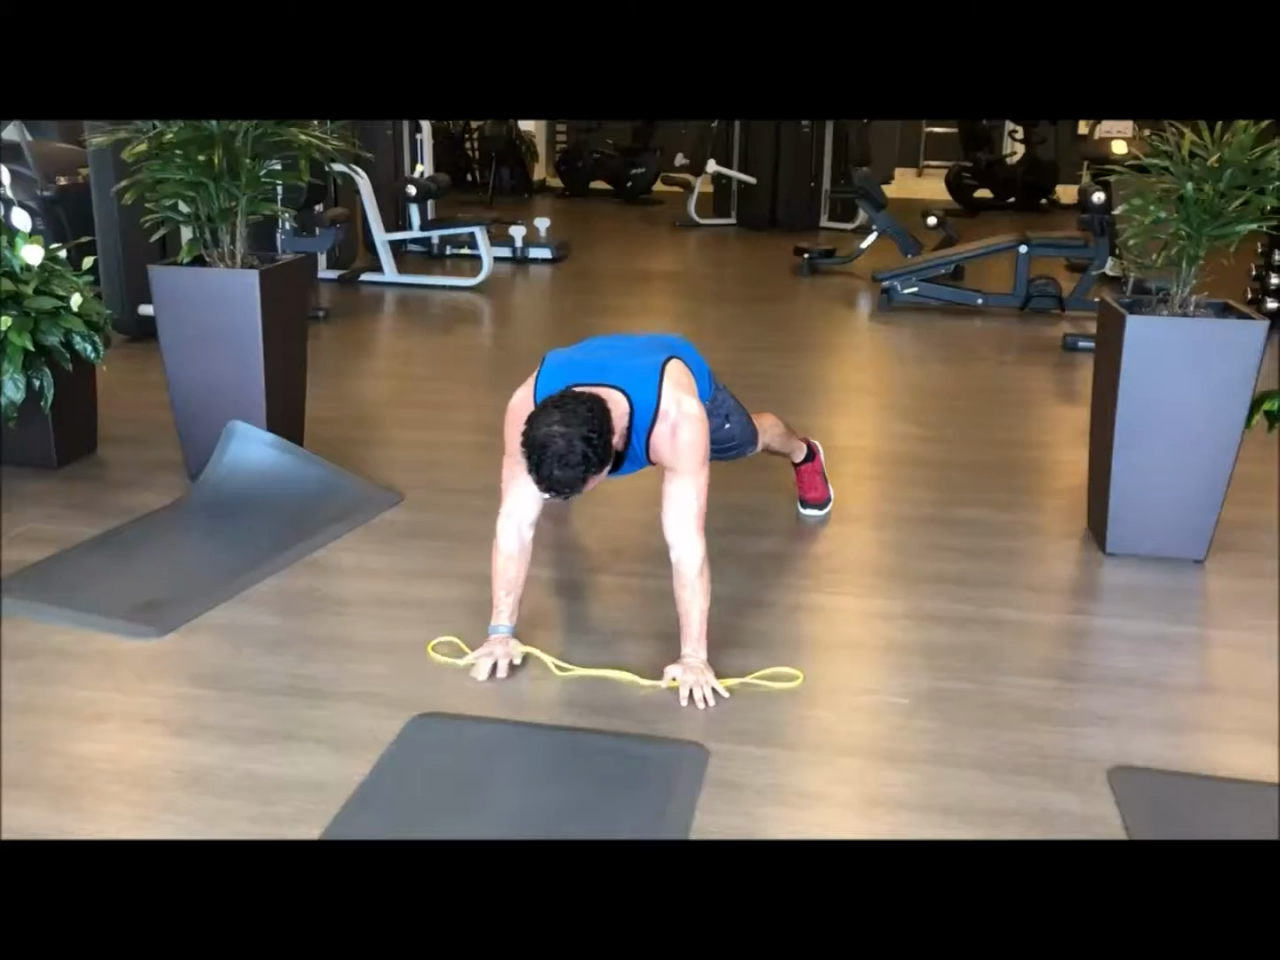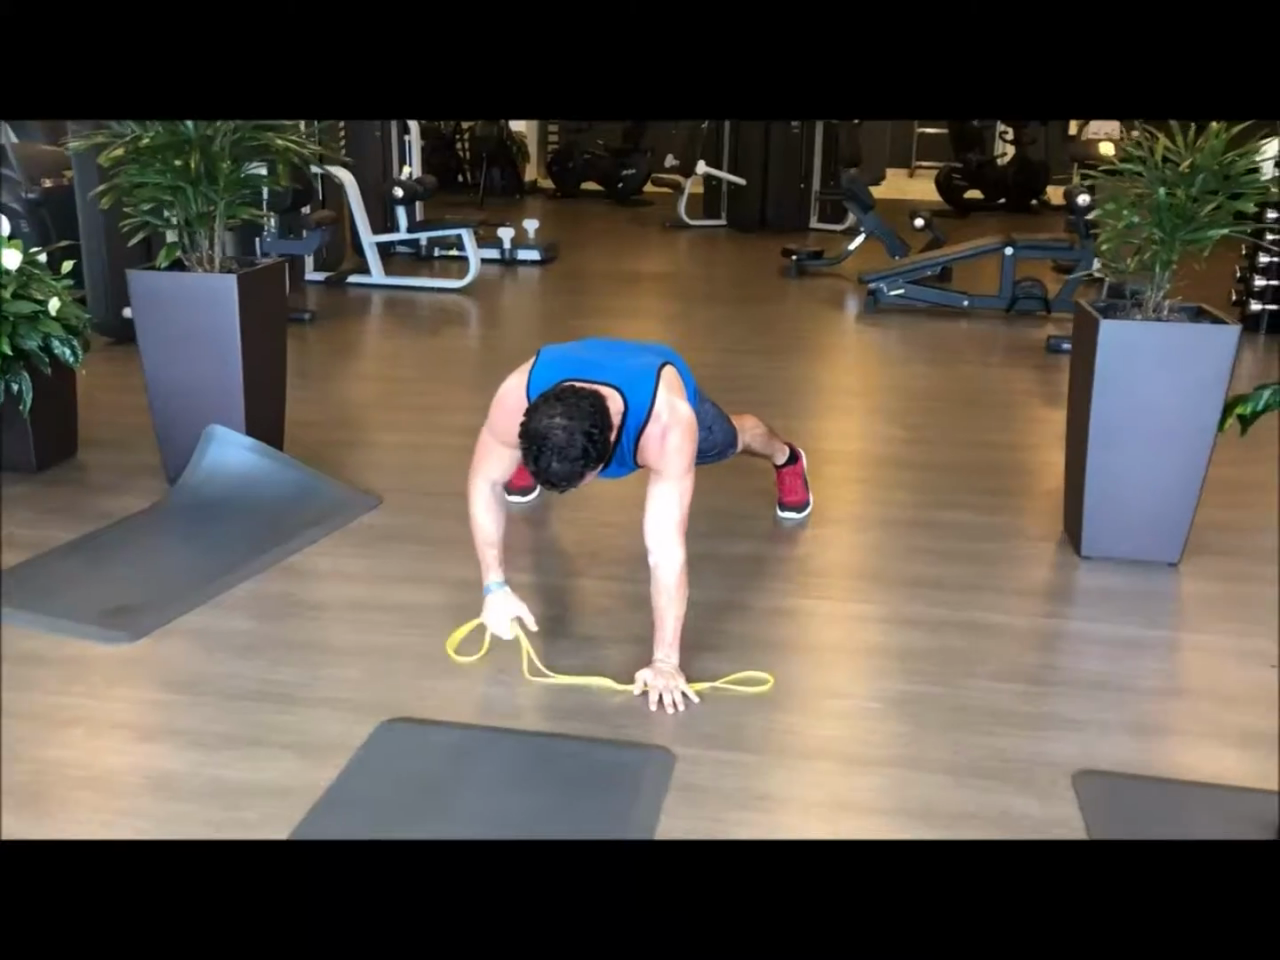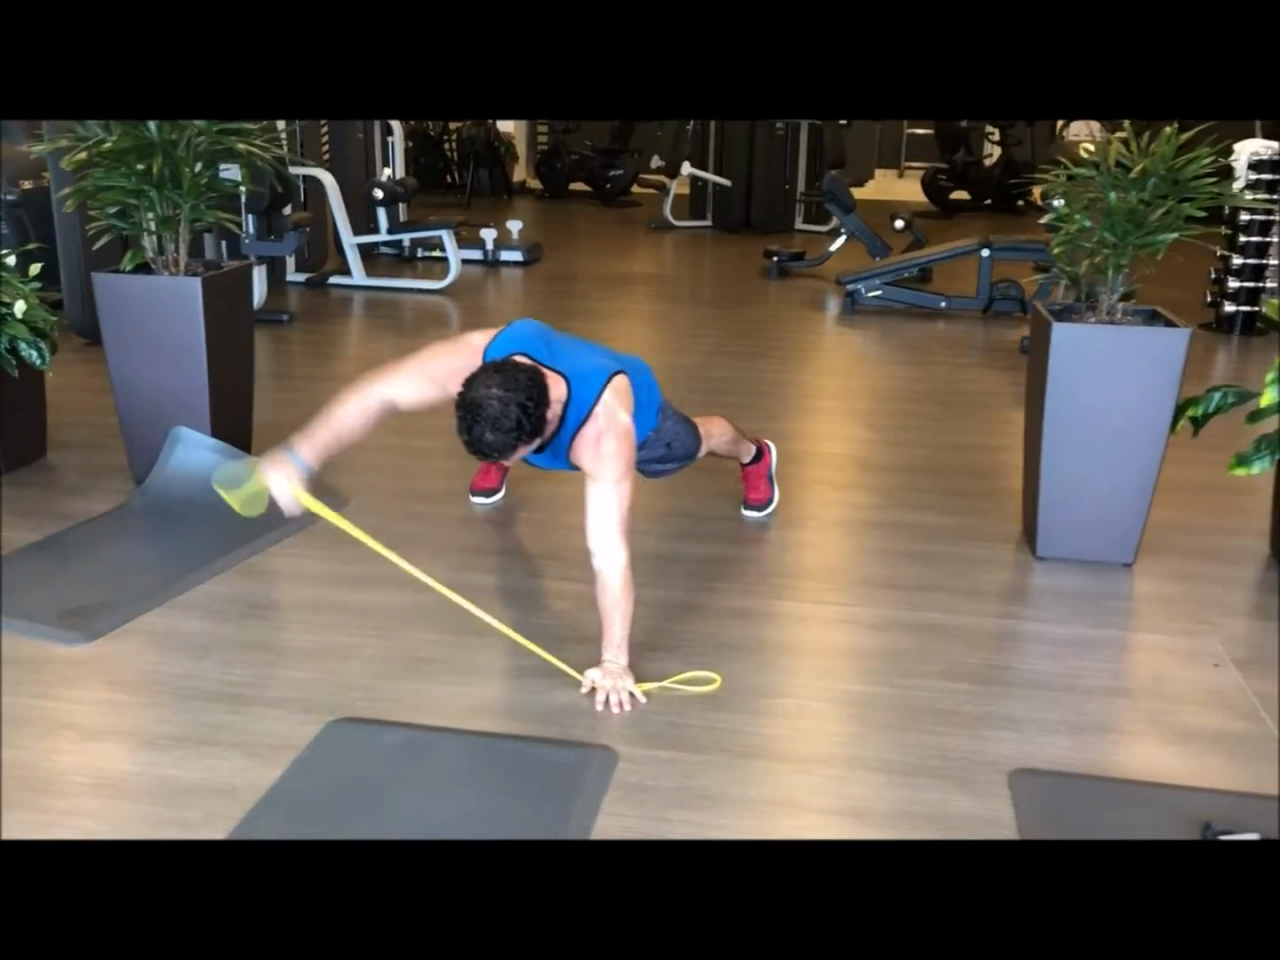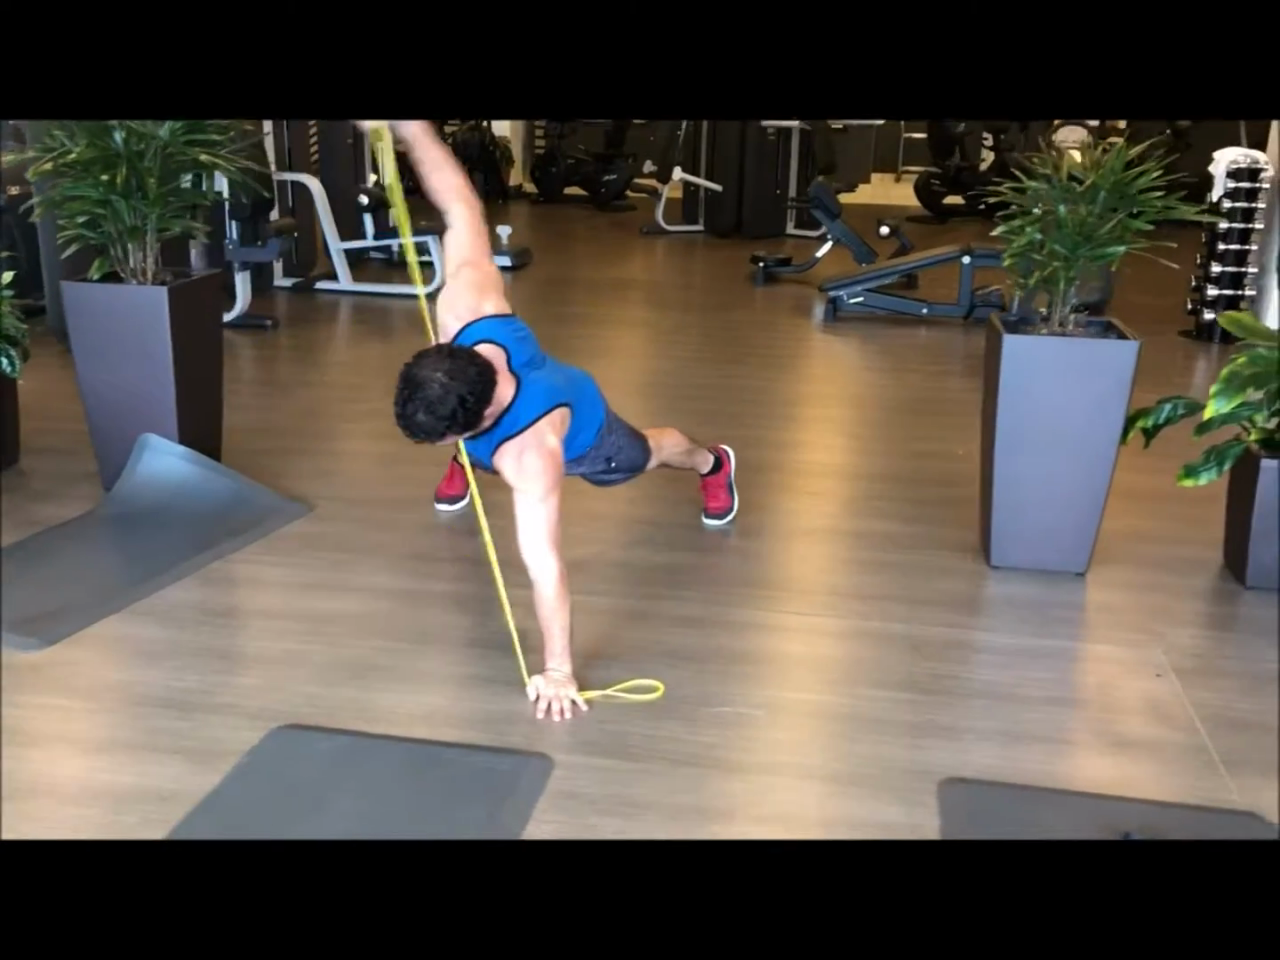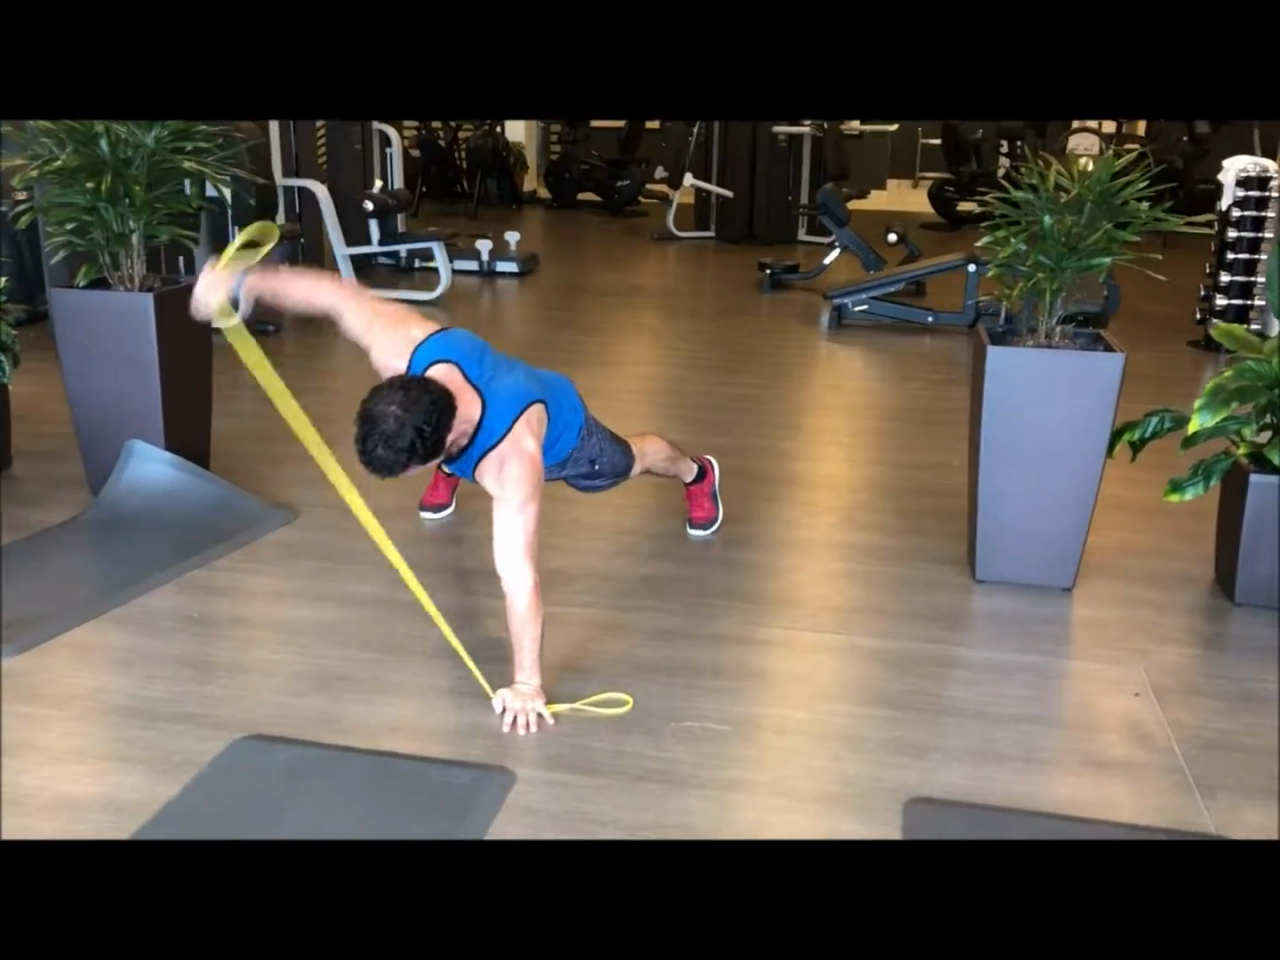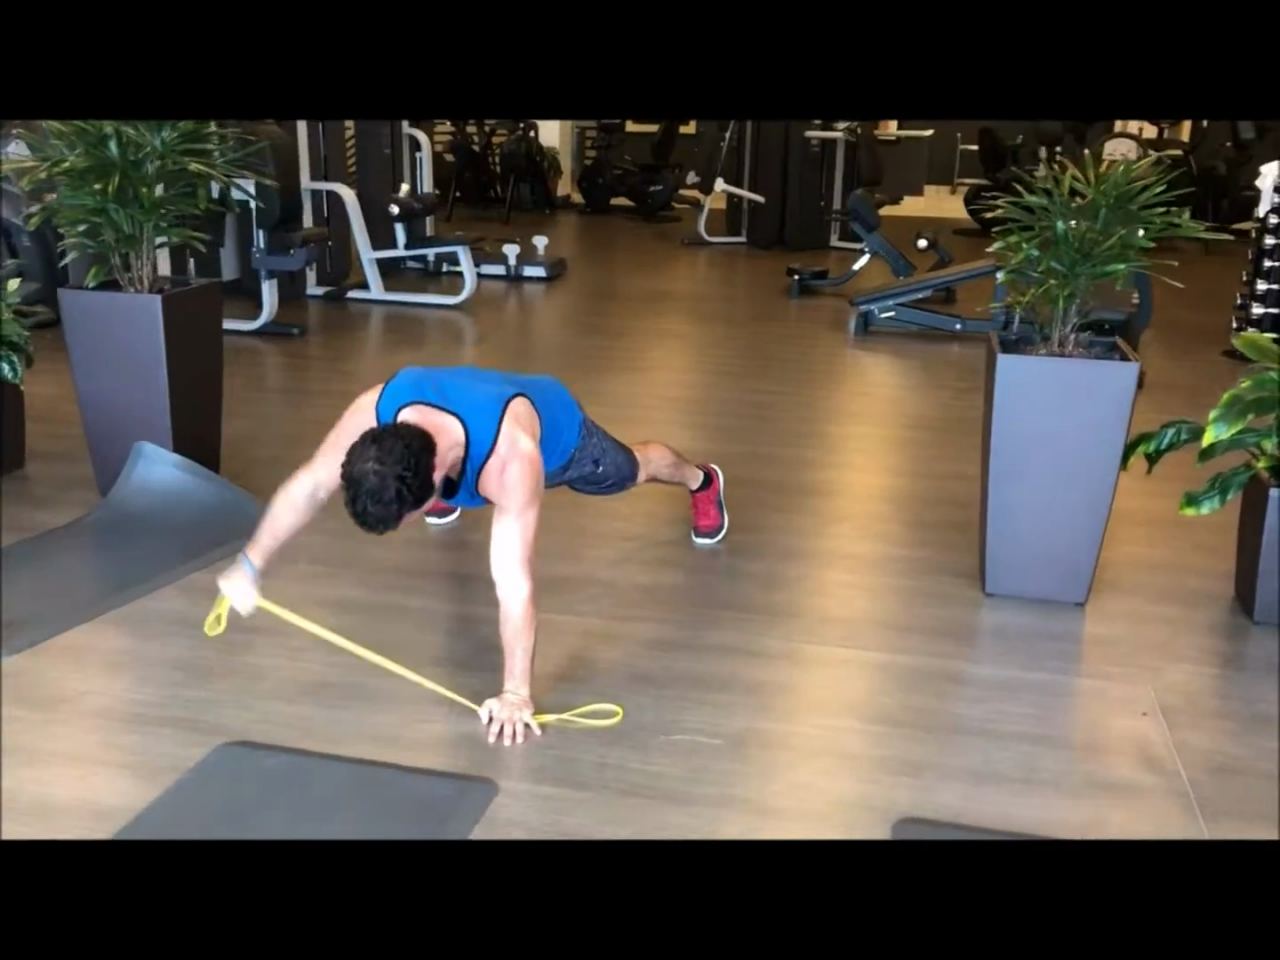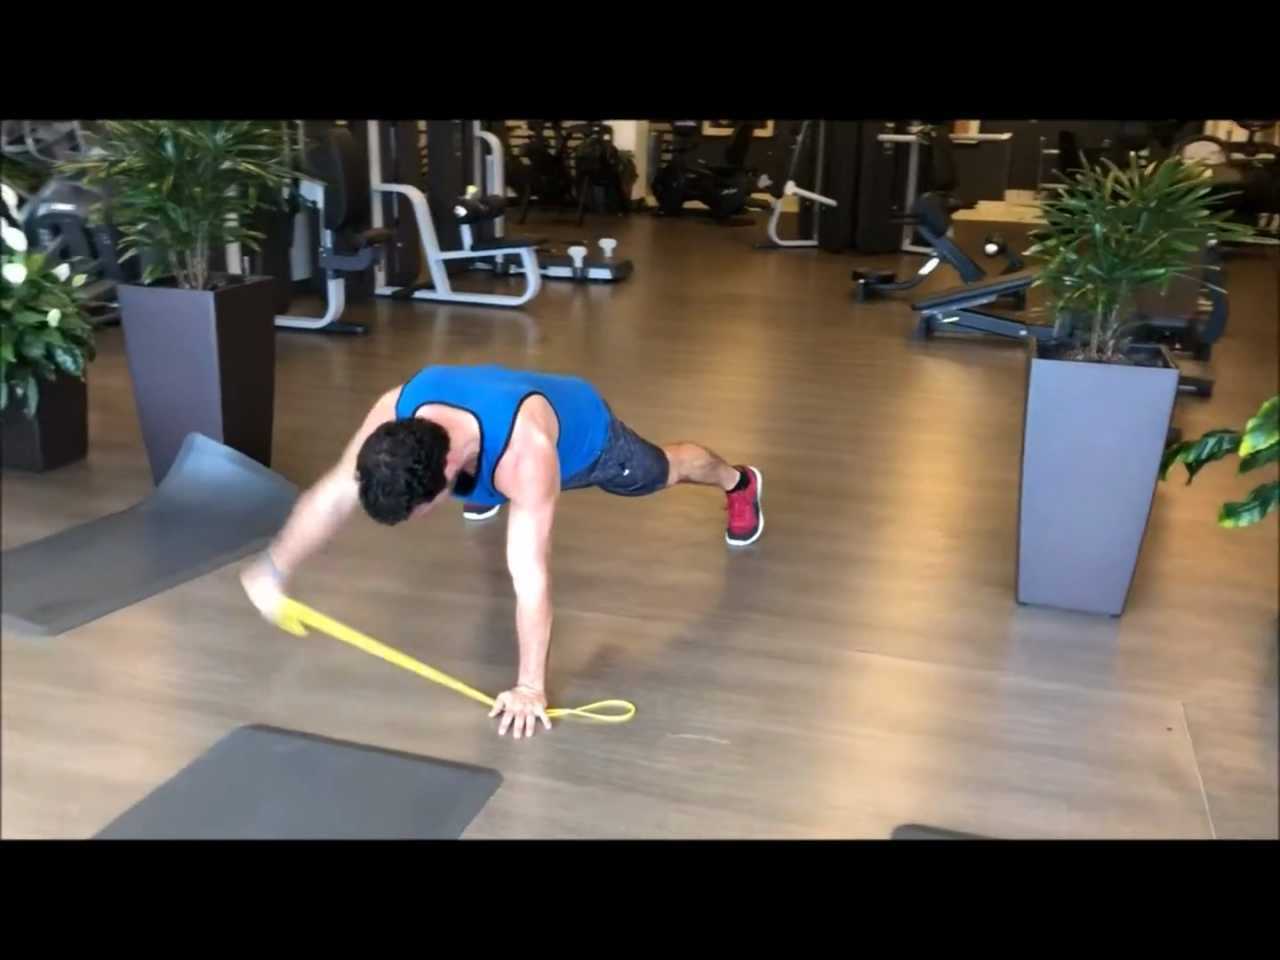
dt=0.4s
person 1, frame 1
left shoulder: (676, 420)
right shoulder: (529, 407)
left elbow: (685, 543)
right elbow: (515, 522)
left wrist: (694, 658)
right wrist: (501, 631)
left hip: (687, 372)
left knee: (750, 439)
left ankle: (803, 453)
person 1, frame 2
left shoulder: (668, 424)
right shoulder: (517, 398)
left elbow: (665, 549)
right elbow: (484, 483)
left wrist: (664, 661)
right wrist: (495, 586)
left hip: (659, 390)
left knee: (729, 441)
right knee: (517, 475)
left ankle: (784, 456)
right ankle: (527, 468)
person 1, frame 3
left shoulder: (604, 432)
right shoulder: (482, 356)
left elbow: (609, 553)
right elbow: (374, 393)
left wrist: (614, 664)
right wrist: (298, 456)
left hip: (639, 418)
left knee: (692, 441)
right knee: (497, 450)
left ankle: (753, 454)
right ankle: (497, 464)
person 1, frame 4
left shoulder: (530, 447)
right shoulder: (469, 315)
left elbow: (543, 565)
right elbow: (462, 212)
left wrist: (558, 673)
right wrist: (409, 124)
left hip: (583, 437)
left knee: (640, 458)
right knee: (469, 451)
left ankle: (714, 464)
right ankle: (468, 464)
person 1, frame 5
left shoulder: (510, 453)
right shoulder: (418, 355)
left elbow: (519, 577)
right elbow: (338, 297)
left wrist: (527, 683)
right wrist: (240, 282)
left hip: (562, 438)
right hip: (518, 392)
left knee: (625, 463)
right knee: (440, 478)
left ankle: (694, 469)
right ankle: (447, 482)
person 1, frame 6
left shoulder: (509, 460)
right shoulder: (379, 410)
left elbow: (513, 584)
right elbow: (307, 486)
left wrist: (515, 694)
right wrist: (248, 564)
left hip: (562, 436)
left knee: (633, 469)
right knee: (448, 495)
left ankle: (701, 481)
right ankle: (460, 493)
person 1, frame 7
left shoulder: (522, 456)
right shoulder: (394, 415)
left elbow: (530, 578)
right elbow: (332, 494)
left wrist: (530, 688)
right wrist: (272, 567)
left hip: (590, 441)
left knee: (663, 469)
right knee: (486, 491)
left ankle: (738, 480)
right ankle: (489, 490)
